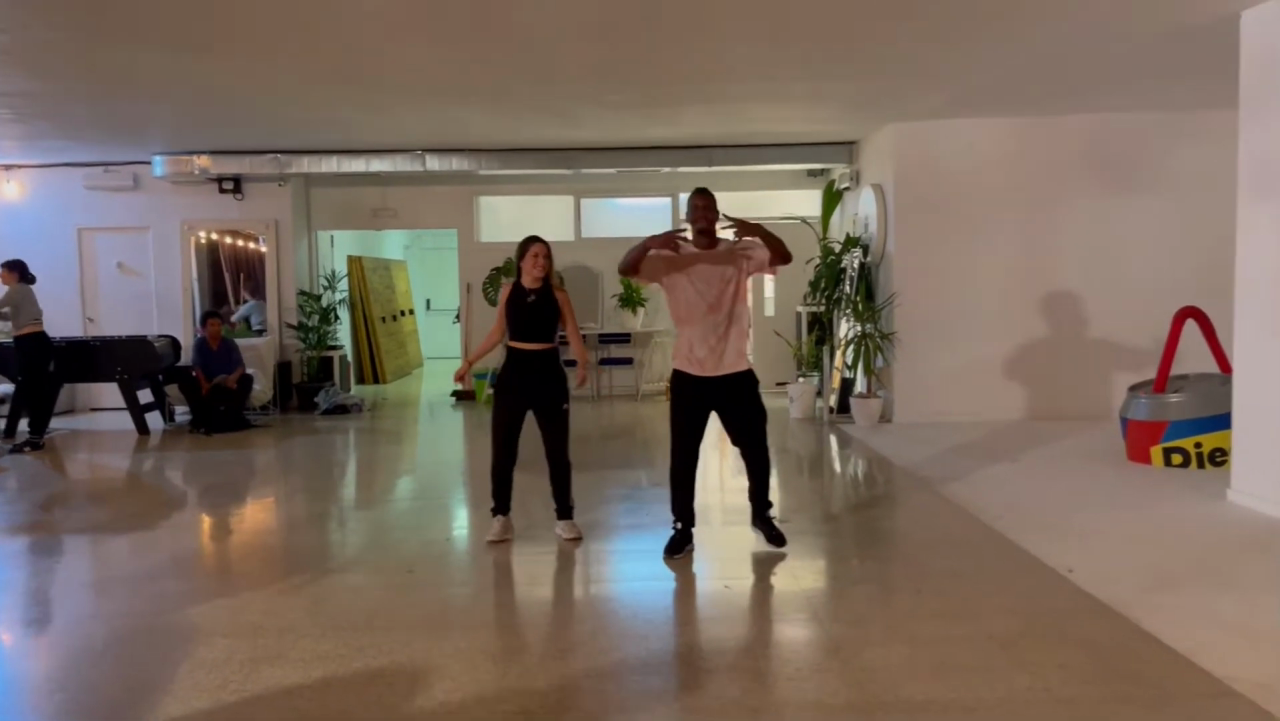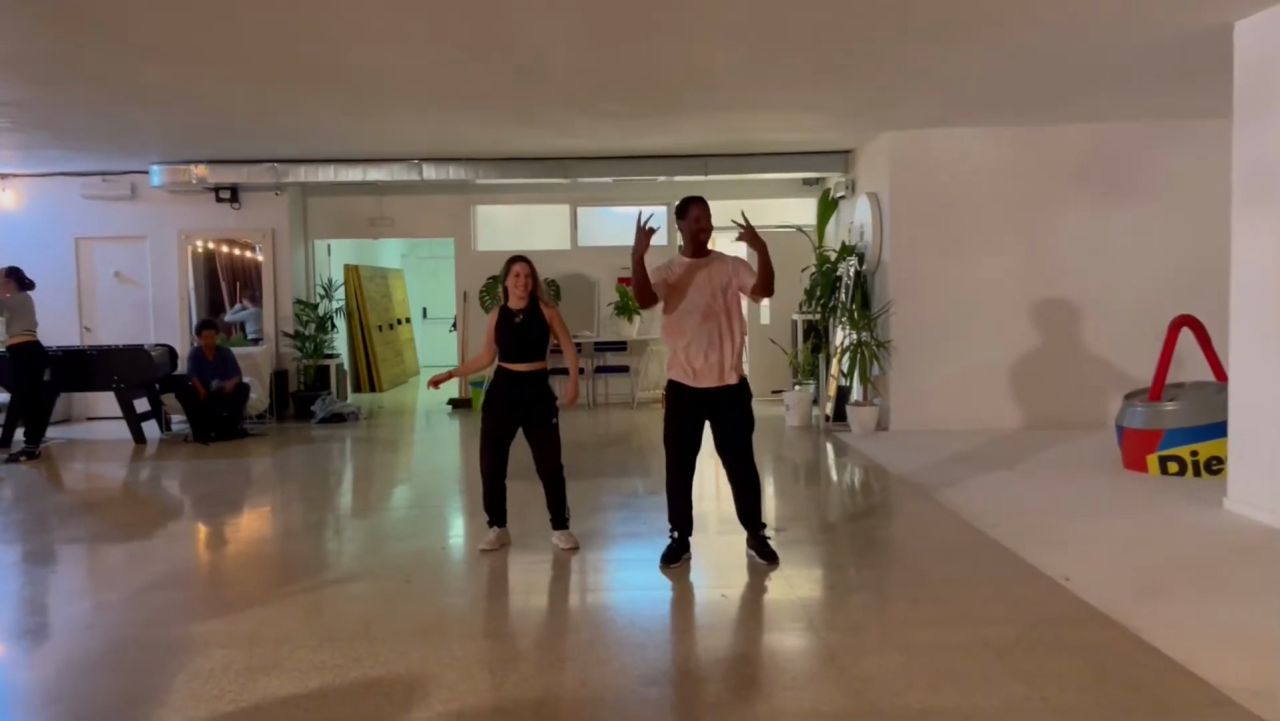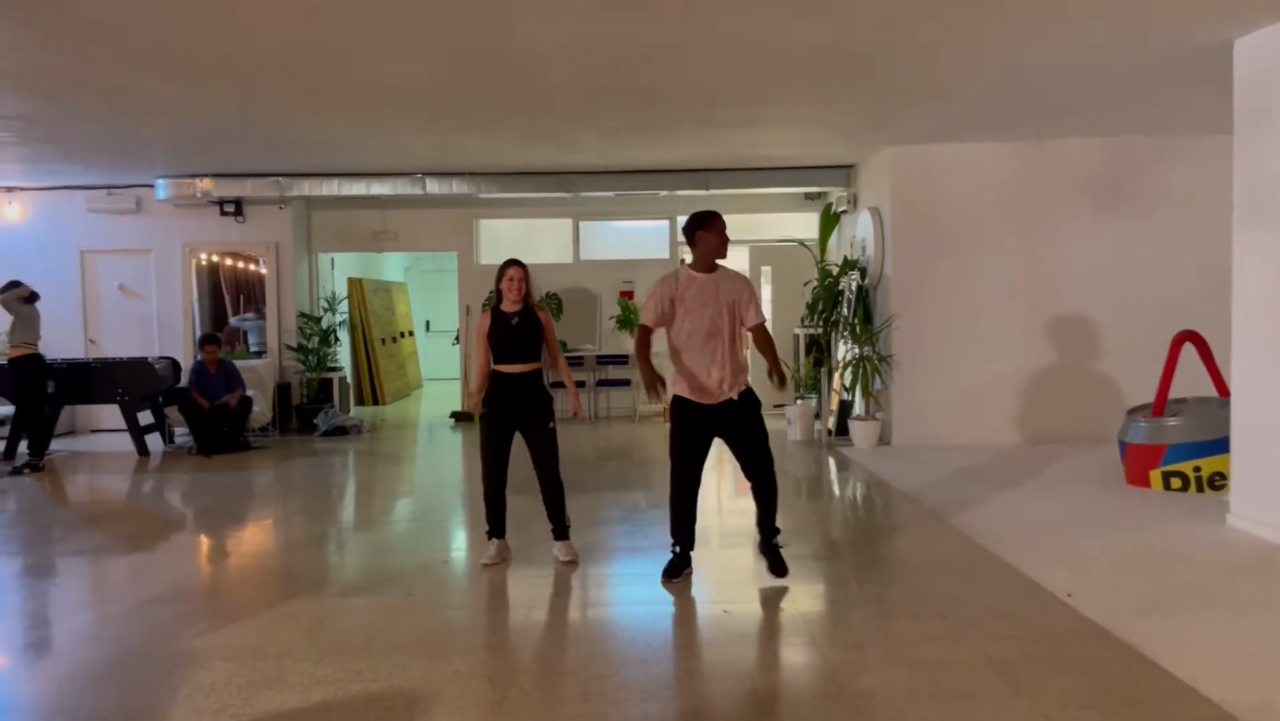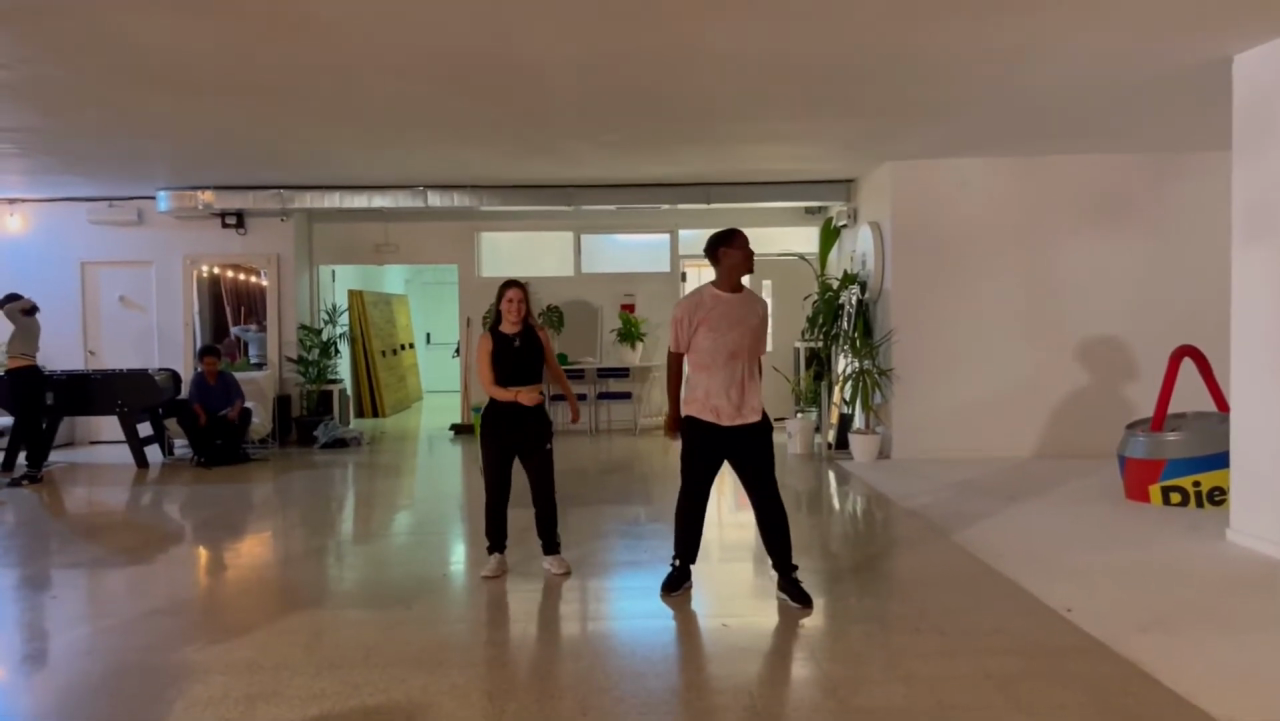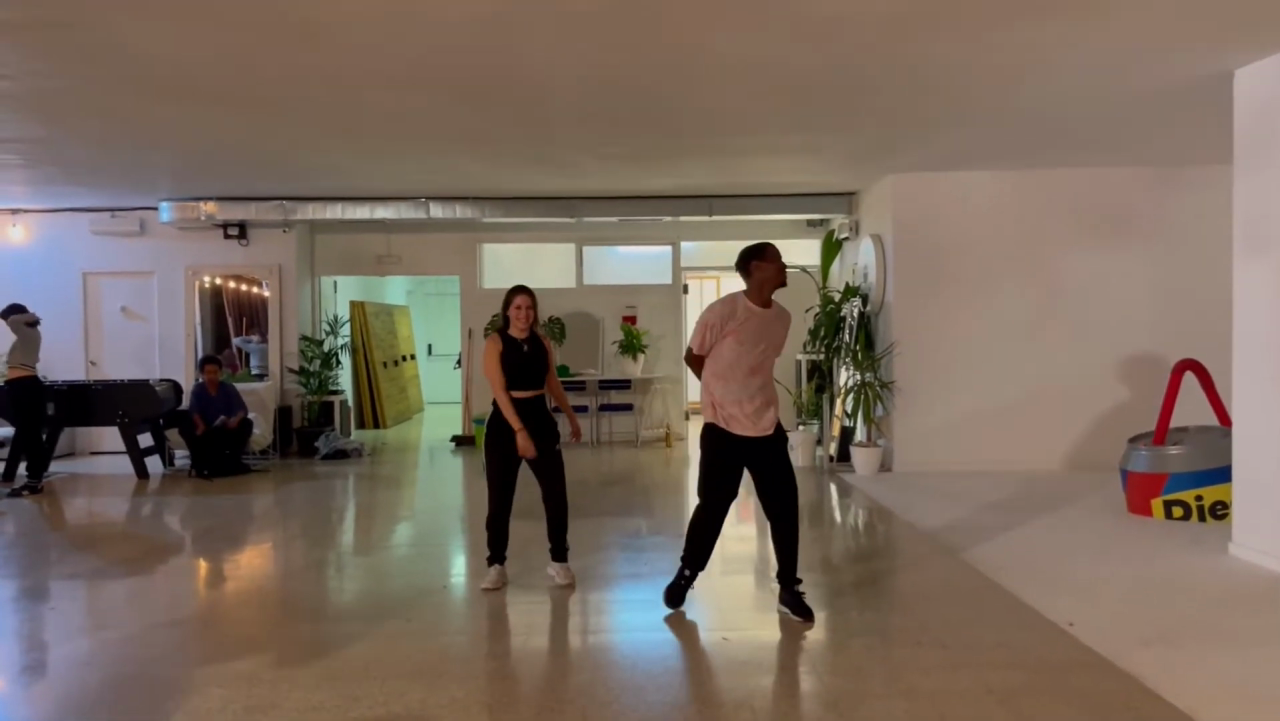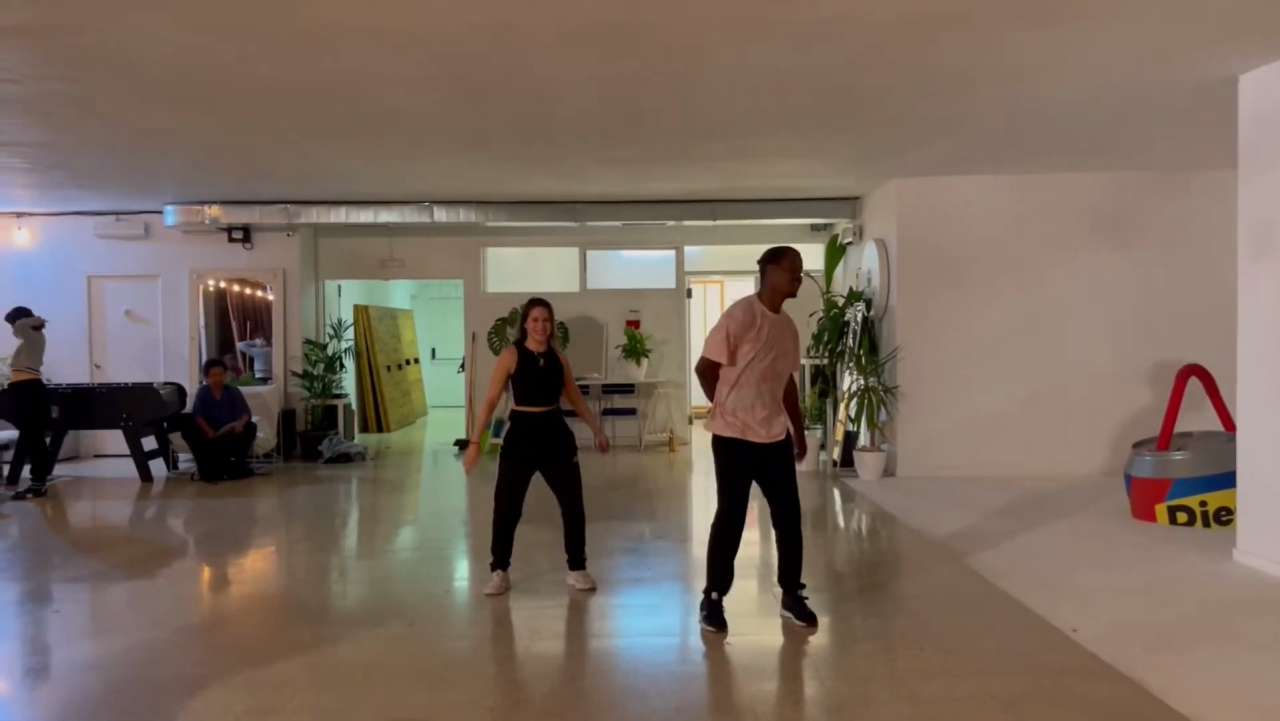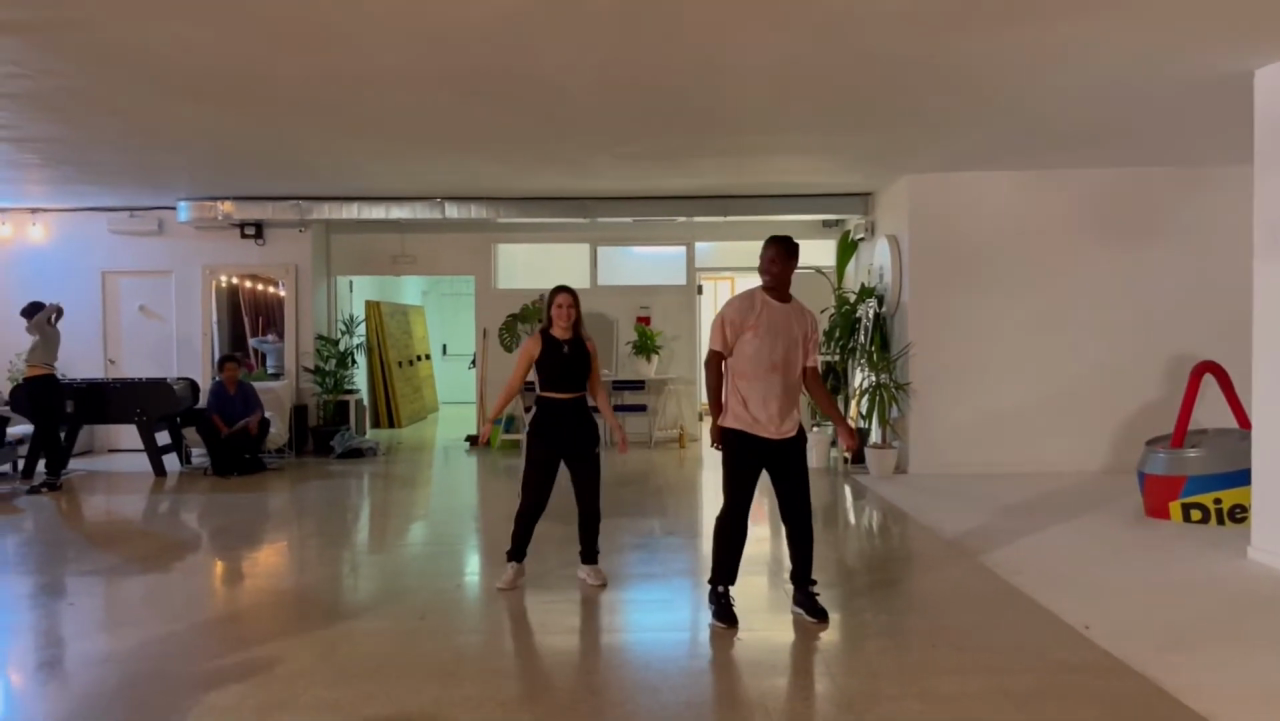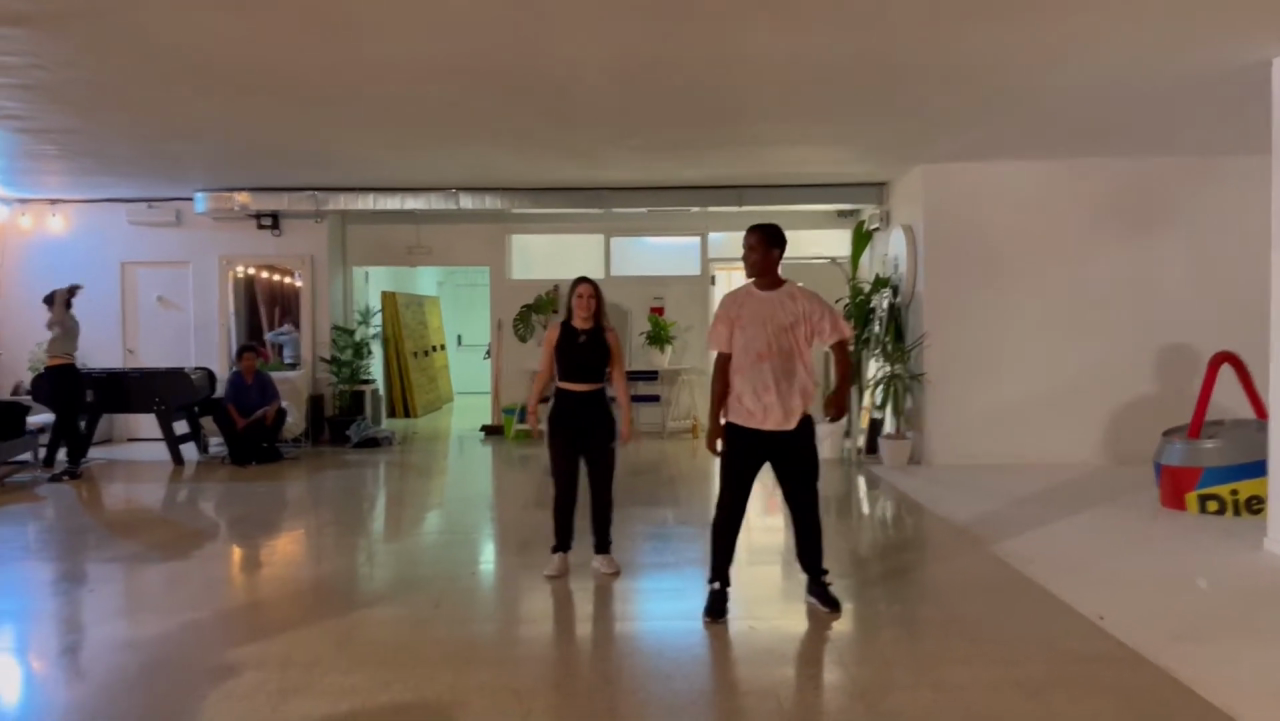
dt=0.2s
person 1, frame 1
left shoulder: (740, 251)
right shoulder: (670, 257)
left elbow: (783, 258)
right elbow: (626, 269)
left wrist: (758, 232)
right wrist: (649, 244)
left hip: (735, 371)
right hip: (689, 373)
left knee: (755, 446)
right knee: (683, 456)
left ankle: (762, 515)
right ankle: (683, 528)
person 1, frame 2
left shoulder: (732, 266)
right shoulder: (665, 270)
left elbow: (765, 291)
right elbow: (645, 300)
left wrist: (761, 251)
right wrist: (637, 254)
left hip: (729, 382)
right hip: (684, 384)
left knee: (740, 462)
right knee: (679, 466)
left ankle: (755, 534)
right ankle: (680, 538)
person 1, frame 3
left shoulder: (739, 284)
right shoulder: (669, 286)
left elbow: (757, 331)
right elbow: (644, 335)
left wrist: (774, 362)
right wrist: (647, 368)
left hip: (736, 396)
right hip: (689, 400)
left knee: (761, 470)
right knee: (684, 480)
left ankle: (769, 543)
right ankle: (681, 553)
person 1, frame 4
left shoulder: (758, 306)
right shoulder: (693, 304)
right elbow: (676, 360)
right wrist: (673, 412)
left hip: (749, 420)
right hip: (702, 421)
left knee: (768, 499)
right knee: (692, 497)
left ankle: (785, 575)
right ankle: (681, 567)
person 1, frame 5
left shoulder: (782, 318)
right shoulder: (722, 311)
right elbow: (693, 358)
left hip: (767, 429)
right hip: (722, 427)
left knee: (784, 509)
right knee: (713, 504)
left ankle: (789, 589)
right ankle: (686, 572)
person 1, frame 6
left shoulder: (789, 328)
right shoulder: (740, 315)
right elbow: (707, 368)
left wrist: (799, 431)
right wrist: (728, 408)
left hip: (775, 437)
right hip: (733, 435)
left knee: (788, 516)
right knee: (731, 516)
left ankle: (791, 595)
right ankle: (713, 597)
person 1, frame 7
left shoulder: (804, 319)
right shoulder: (738, 308)
left elbow: (811, 377)
right elbow: (713, 363)
left wrist: (839, 421)
right wrist: (714, 418)
left hip: (788, 431)
right hip: (741, 429)
left knee: (798, 513)
right knee: (735, 510)
left ankle: (803, 591)
right ankle: (720, 590)
person 1, frame 8
left shoulder: (806, 302)
right shoulder: (731, 304)
left elbow: (841, 346)
right elbow: (723, 364)
left wrist: (841, 388)
right wrist: (714, 420)
left hip: (793, 422)
right hip: (742, 424)
left knee: (805, 505)
right knee: (729, 506)
left ankle: (816, 581)
right ankle: (718, 588)
person 2, frame 1
left shoulder: (557, 294)
right shoulder: (508, 292)
left elbow: (574, 336)
right elbow: (498, 332)
left wrist: (582, 365)
right wrist: (469, 362)
left hip: (548, 373)
right hip: (513, 373)
left knee: (558, 450)
right knee: (503, 450)
left ankle: (564, 518)
right ankle: (501, 517)
person 2, frame 2
left shoulder: (546, 311)
right shoulder: (497, 315)
left elbow: (568, 348)
right elbow: (486, 357)
left wrist: (573, 379)
right wrist: (450, 374)
left hip: (537, 391)
right hip: (502, 392)
left knee: (550, 465)
right knee: (491, 466)
left ankle: (560, 527)
right ankle: (497, 528)
person 2, frame 3
left shoulder: (539, 315)
right shoulder: (488, 320)
left elbow: (555, 356)
right elbow: (483, 365)
left wrist: (573, 391)
right wrist: (476, 393)
left hip: (533, 395)
right hip: (498, 401)
left knee: (548, 472)
right knee: (493, 474)
left ankle: (561, 538)
right ankle: (497, 541)
person 2, frame 4
left shoulder: (538, 335)
right shoulder: (488, 340)
left elbow: (554, 370)
right elbow: (488, 387)
left wrist: (572, 400)
right wrist: (519, 396)
left hip: (533, 421)
right hip: (498, 420)
left knee: (544, 491)
right knee: (496, 492)
left ankle: (551, 552)
right ankle: (496, 554)
person 2, frame 5
left shoulder: (542, 343)
right shoulder: (495, 343)
left elbow: (552, 385)
right elbow: (499, 391)
left wrist: (572, 419)
right wrist: (519, 430)
left hip: (541, 420)
right hip: (506, 424)
left knee: (556, 494)
right knee: (499, 499)
left ankle: (558, 561)
right ankle: (496, 566)
person 2, frame 6
left shoulder: (558, 358)
right shoulder: (511, 355)
left elbow: (575, 398)
right elbow: (492, 400)
left wrist: (597, 431)
right wrist: (475, 440)
left hip: (556, 434)
right hip: (522, 435)
left knee: (574, 507)
right knee: (506, 509)
left ankle: (576, 569)
right ankle: (499, 572)
person 2, frame 7
left shoulder: (586, 345)
right shoulder: (536, 342)
left elbow: (597, 388)
right elbow: (515, 384)
left wrist: (615, 425)
right wrist: (491, 420)
left hip: (581, 422)
right hip: (546, 422)
left knee: (589, 498)
right knee: (533, 497)
left ankle: (589, 562)
right ankle: (515, 563)
person 2, frame 8
left shoulder: (608, 336)
right shoulder: (556, 333)
left elbow: (619, 379)
right elbow: (544, 374)
left wrist: (626, 418)
right wrist: (532, 410)
left hip: (597, 413)
right hip: (564, 412)
left knee: (601, 487)
right knee: (565, 487)
left ankle: (602, 552)
right ankle: (560, 552)
person 3, frame 1
left shoulder: (17, 291)
right shoulder: (21, 291)
left hip: (32, 343)
right hip: (33, 343)
left knee: (31, 391)
right knee: (32, 391)
left ankle: (36, 438)
right ankle: (36, 436)
person 3, frame 2
left shoulder: (18, 299)
right shoulder: (20, 299)
left hip: (25, 352)
right hip: (27, 352)
left knee: (26, 400)
right knee: (27, 400)
left ankle: (32, 448)
right ankle: (32, 445)
person 3, frame 3
left shoulder: (27, 312)
right shoulder: (26, 311)
left wrist: (22, 291)
right wrist: (23, 292)
left hip: (26, 365)
right hip: (27, 365)
left knee: (29, 413)
right knee: (30, 412)
left ankle: (35, 460)
right ankle: (36, 458)
person 3, frame 4
left shoulder: (27, 323)
right shoulder: (27, 323)
left wrist: (24, 304)
right wrist: (25, 304)
left hip: (24, 376)
right hip: (24, 376)
left knee: (28, 424)
right knee: (28, 424)
left ankle: (34, 471)
right ankle: (34, 469)
person 3, frame 5
left shoulder: (29, 334)
right shoulder: (27, 334)
left elbow: (13, 321)
right elbow: (15, 324)
left wrist: (29, 318)
right wrist: (30, 318)
left hip: (24, 387)
right hip: (22, 387)
left knee: (28, 434)
right knee: (27, 434)
left ankle: (34, 482)
right ankle: (34, 479)
person 3, frame 6
left shoulder: (35, 337)
right shoulder: (30, 338)
left elbow: (21, 326)
right elbow: (20, 329)
left wrist: (36, 321)
right wrist: (36, 321)
left hip: (28, 389)
right hip: (23, 390)
left knee: (32, 437)
right knee: (30, 437)
left ankle: (38, 485)
right ankle: (39, 482)
person 3, frame 7
left shoulder: (50, 332)
right shoulder: (44, 333)
left elbow: (38, 323)
right elbow: (32, 328)
left wrist: (49, 310)
right wrist: (50, 310)
left hip: (43, 385)
right hip: (38, 385)
left knee: (47, 432)
right knee: (44, 432)
left ankle: (53, 479)
right ankle: (53, 476)
person 3, frame 8
left shoulder: (69, 322)
right shoulder: (63, 322)
left elbow: (58, 319)
right elbow: (50, 324)
left wrist: (60, 299)
right wrist: (60, 300)
left hip: (63, 374)
right hip: (59, 374)
left knee: (66, 420)
right knee: (65, 420)
left ankle: (73, 468)
right ankle: (73, 465)
